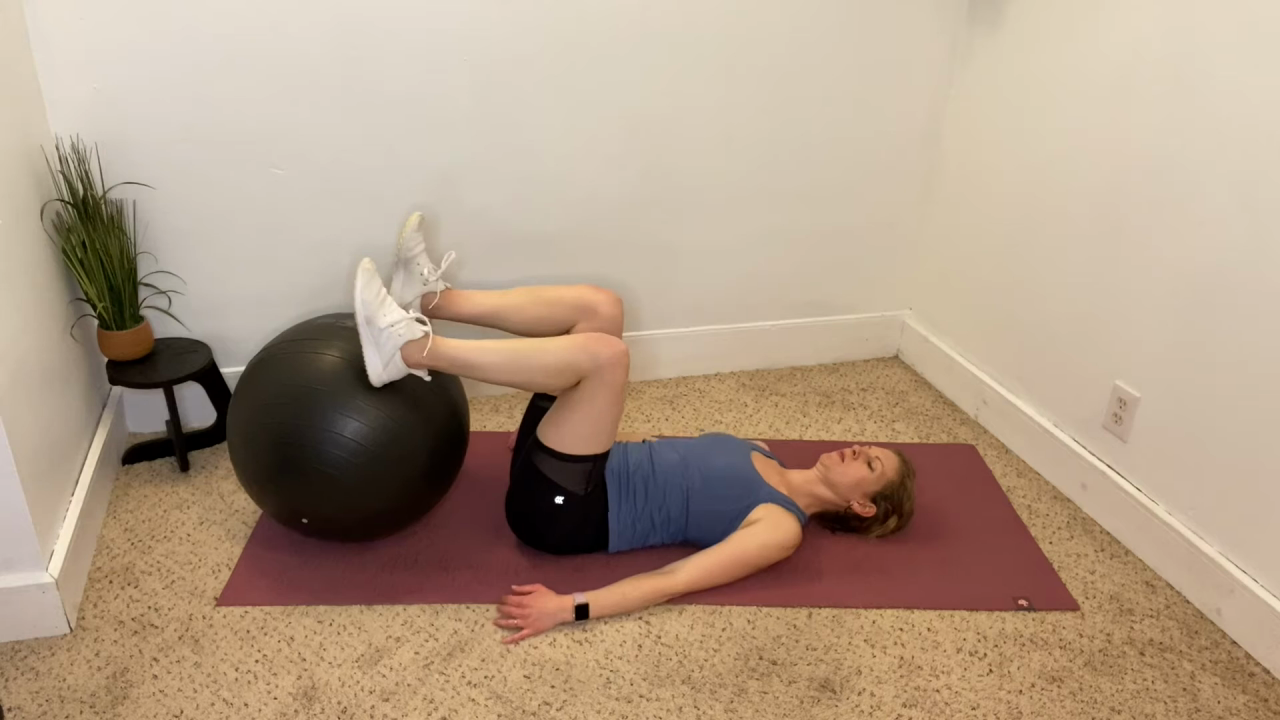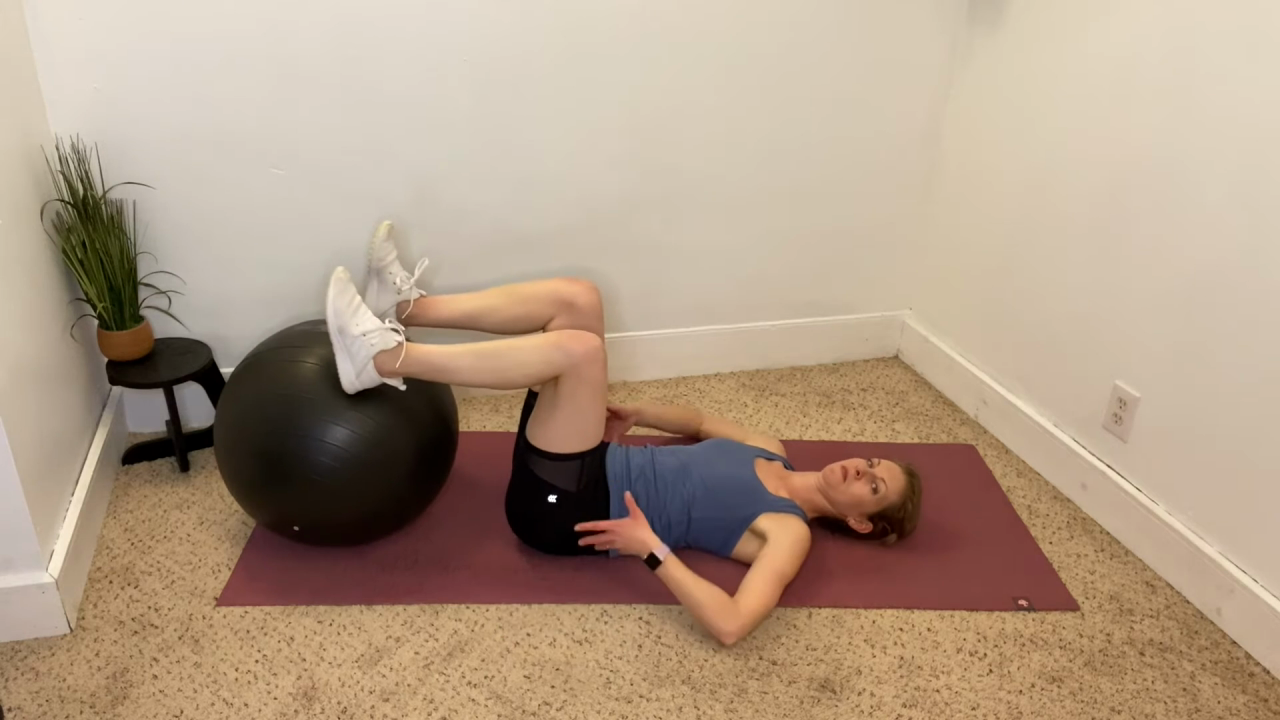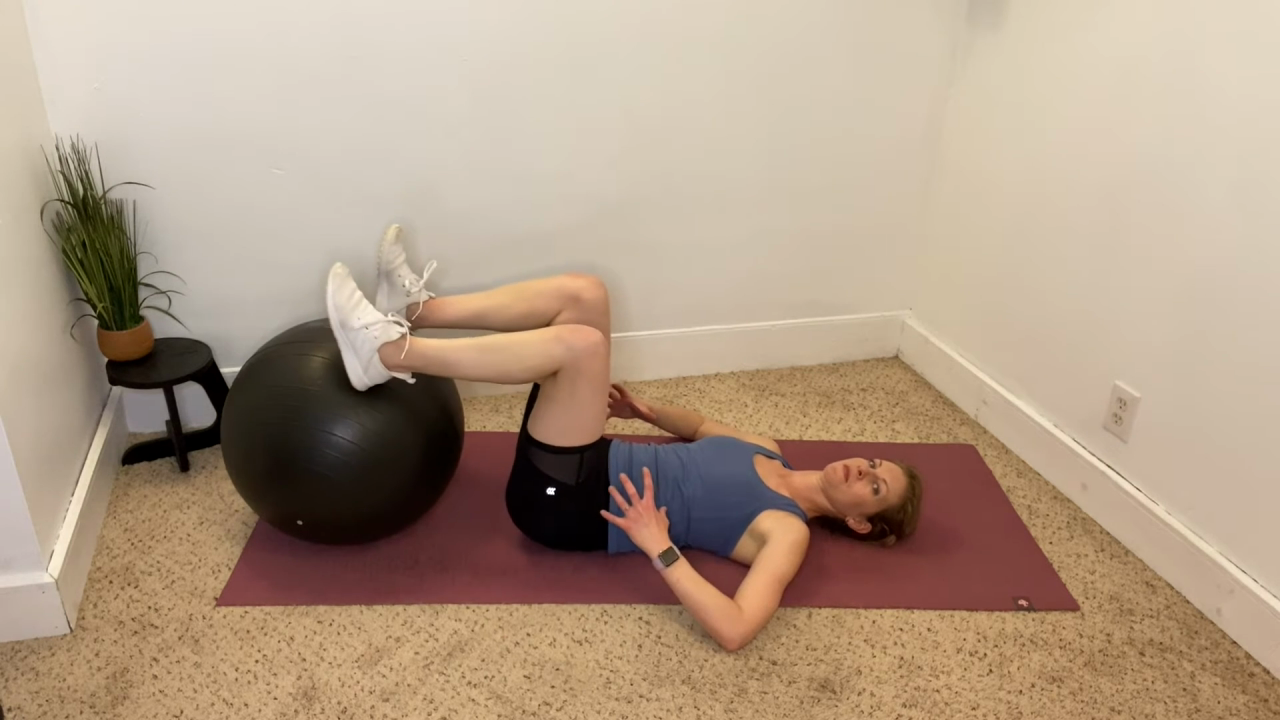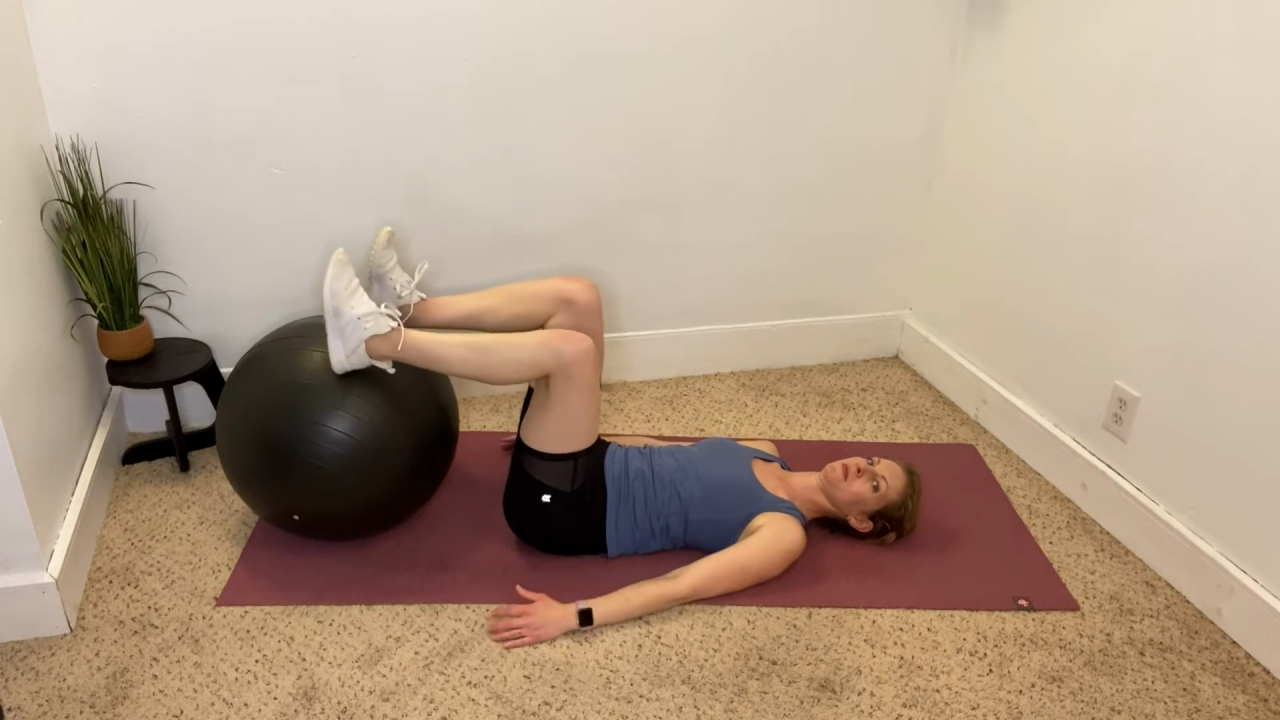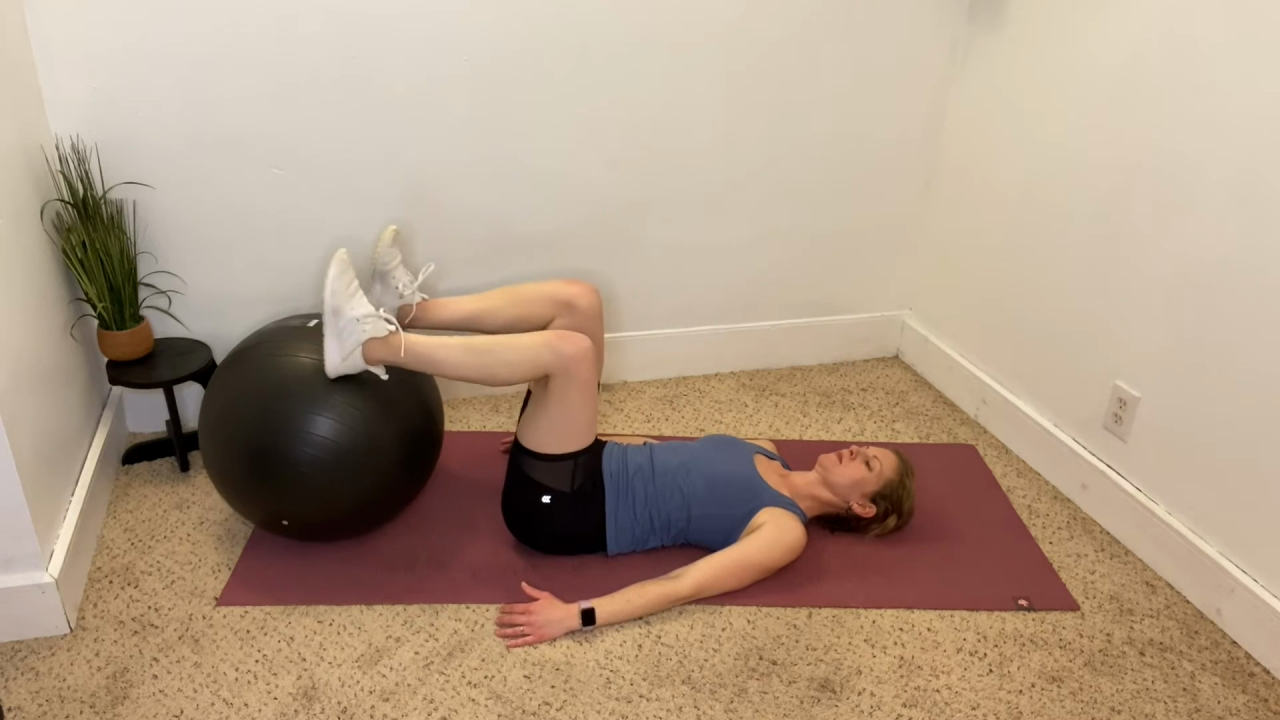
dt=1s
person 1, frame 1
left shoulder: (782, 527)
right shoulder: (761, 456)
left elbow: (676, 581)
left wrist: (570, 607)
right wrist: (567, 425)
left hip: (563, 508)
right hip: (578, 473)
left knee: (604, 352)
right knee: (599, 308)
left ankle: (410, 349)
right ankle: (428, 299)
person 1, frame 2
left shoulder: (790, 532)
right shoulder: (770, 451)
left elbow: (730, 624)
right elbow: (704, 423)
left wrist: (652, 550)
right wrist: (632, 414)
left hip: (567, 507)
right hip: (598, 470)
left knee: (578, 349)
right knee: (577, 299)
left ankle: (384, 358)
right ankle: (406, 307)
person 1, frame 3
left shoulder: (788, 531)
right shoulder: (767, 452)
left elbow: (734, 629)
right elbow: (701, 428)
left wrist: (660, 547)
right wrist: (646, 411)
left hip: (568, 504)
right hip: (596, 463)
left knee: (581, 343)
right knee: (583, 294)
left ankle: (389, 352)
right ankle: (417, 308)
person 1, frame 4
left shoulder: (784, 536)
right shoulder: (764, 453)
left elbow: (680, 587)
left wrist: (572, 616)
right wrist: (551, 432)
left hip: (563, 509)
right hip: (596, 465)
left knee: (570, 349)
right knee: (575, 297)
left ankle: (377, 341)
right ankle: (409, 308)
person 1, frame 5
left shoulder: (785, 531)
right shoulder: (764, 453)
left elbow: (686, 585)
left wrist: (577, 617)
right wrist: (545, 432)
left hip: (563, 509)
right hip: (594, 466)
left knee: (568, 349)
right knee: (576, 301)
left ankle: (373, 344)
right ankle: (409, 309)
